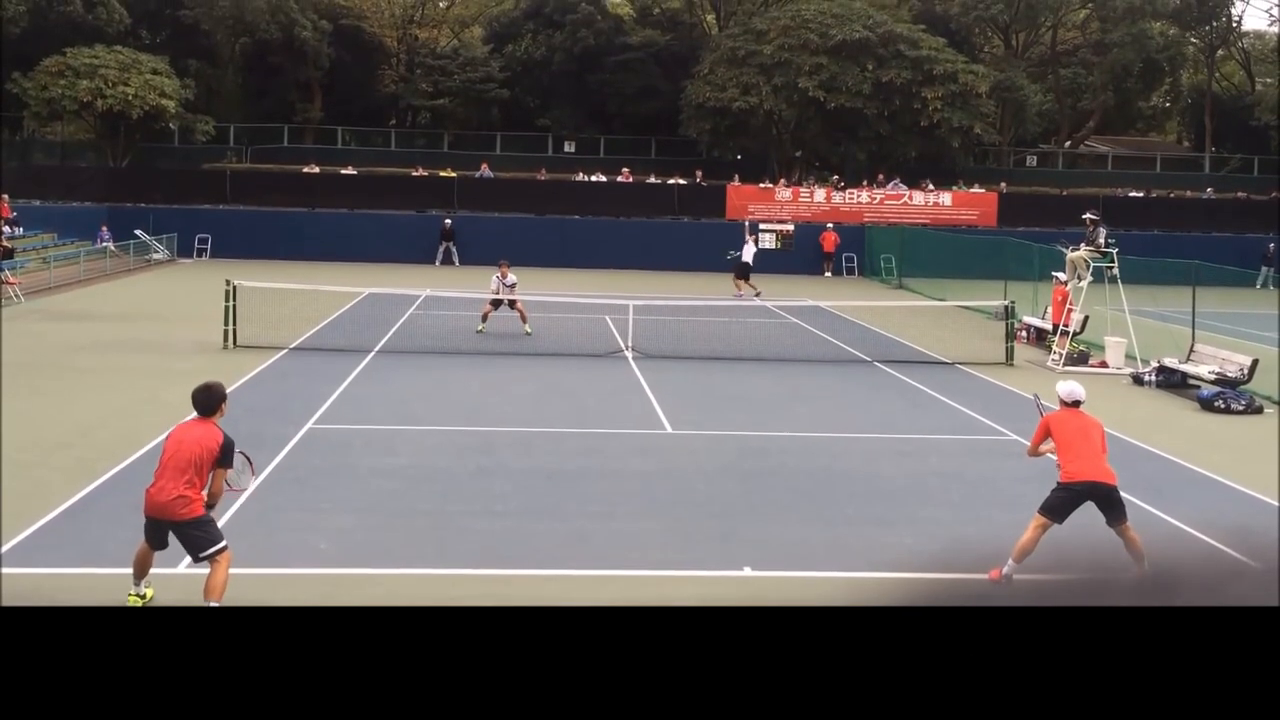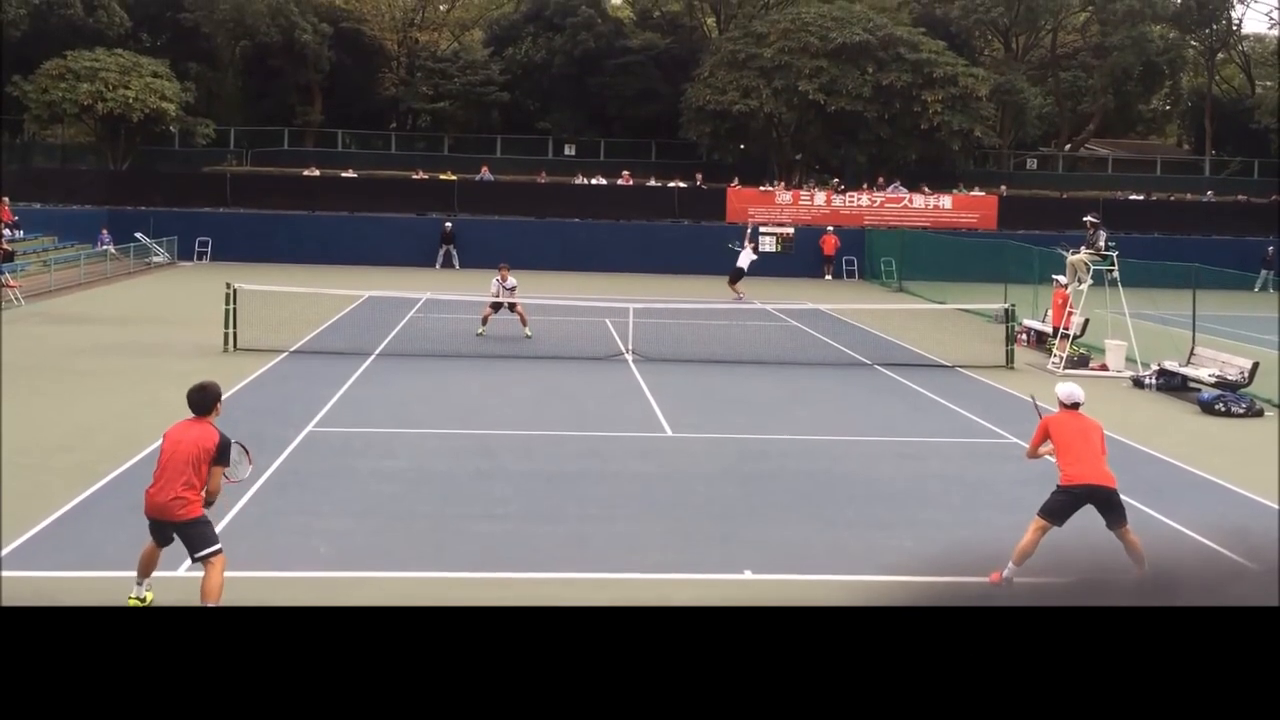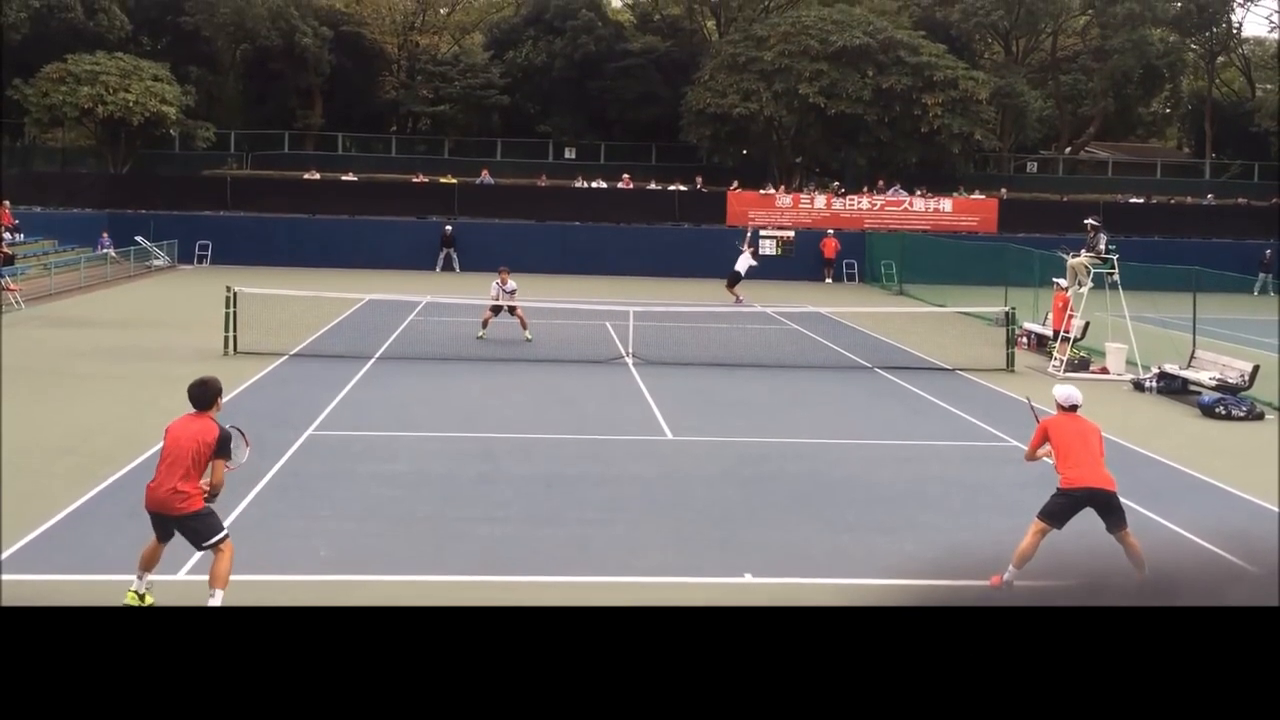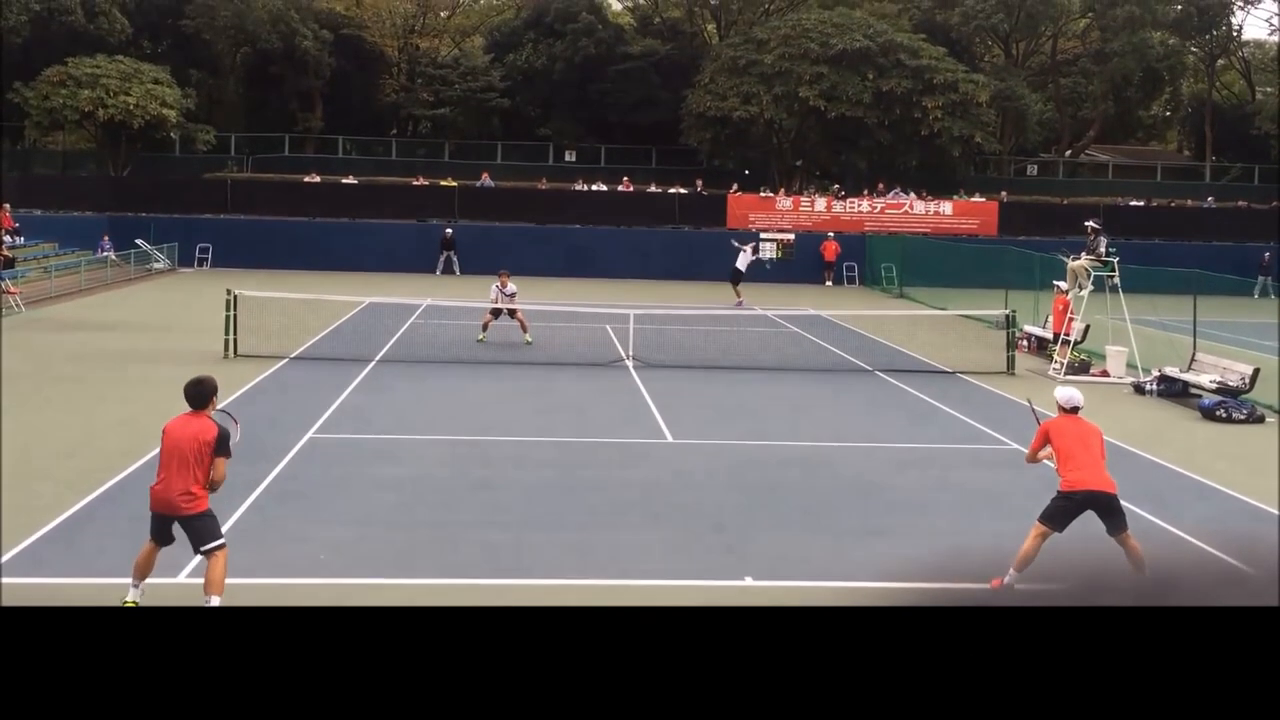
dt=0.2s
person 1, frame 1
left shoulder: (177, 430)
right shoulder: (223, 441)
right elbow: (216, 490)
right wrist: (209, 505)
left hip: (154, 501)
right hip: (185, 509)
left knee: (149, 546)
right knee: (221, 560)
left ankle: (137, 593)
person 1, frame 2
left shoulder: (172, 430)
right shoulder: (220, 440)
right elbow: (213, 489)
right wrist: (207, 501)
left hip: (154, 502)
right hip: (185, 509)
left knee: (157, 544)
right knee: (215, 562)
left ankle: (138, 595)
person 1, frame 3
left shoulder: (175, 425)
right shoulder: (220, 434)
right elbow: (217, 481)
right wrist: (211, 494)
left hip: (155, 496)
right hip: (185, 502)
left knee: (160, 539)
right knee: (224, 549)
left ankle: (137, 592)
right ankle: (214, 603)
person 1, frame 4
left shoulder: (170, 425)
right shoulder: (219, 432)
right elbow: (218, 478)
right wrist: (209, 488)
left hip: (160, 498)
right hip: (191, 503)
left knee: (153, 544)
right knee: (218, 555)
left ankle: (132, 598)
right ankle: (212, 605)
person 2, frame 1
left shoulder: (1051, 418)
right shoulder: (1096, 424)
left elbow: (1031, 451)
left hip: (1074, 482)
right hip: (1106, 481)
left knee: (1038, 526)
right knee: (1124, 529)
left ankle: (1006, 573)
right ankle: (1144, 572)
person 2, frame 2
left shoulder: (1050, 421)
right shoulder: (1096, 426)
left elbow: (1030, 454)
left hip: (1073, 484)
right hip: (1105, 484)
left knee: (1037, 528)
right knee: (1124, 533)
left ankle: (1006, 575)
person 2, frame 3
left shoulder: (1048, 423)
right shoulder: (1093, 428)
left elbow: (1029, 456)
left wrist: (1046, 452)
left hip: (1073, 487)
right hip: (1105, 486)
left knee: (1037, 531)
right knee: (1124, 536)
left ankle: (1007, 579)
right ankle: (1145, 578)
person 2, frame 4
left shoulder: (1049, 425)
right shoulder: (1095, 430)
left elbow: (1030, 458)
left wrist: (1047, 454)
left hip: (1074, 490)
right hip: (1106, 489)
left knee: (1038, 534)
right knee: (1125, 539)
left ankle: (1008, 582)
